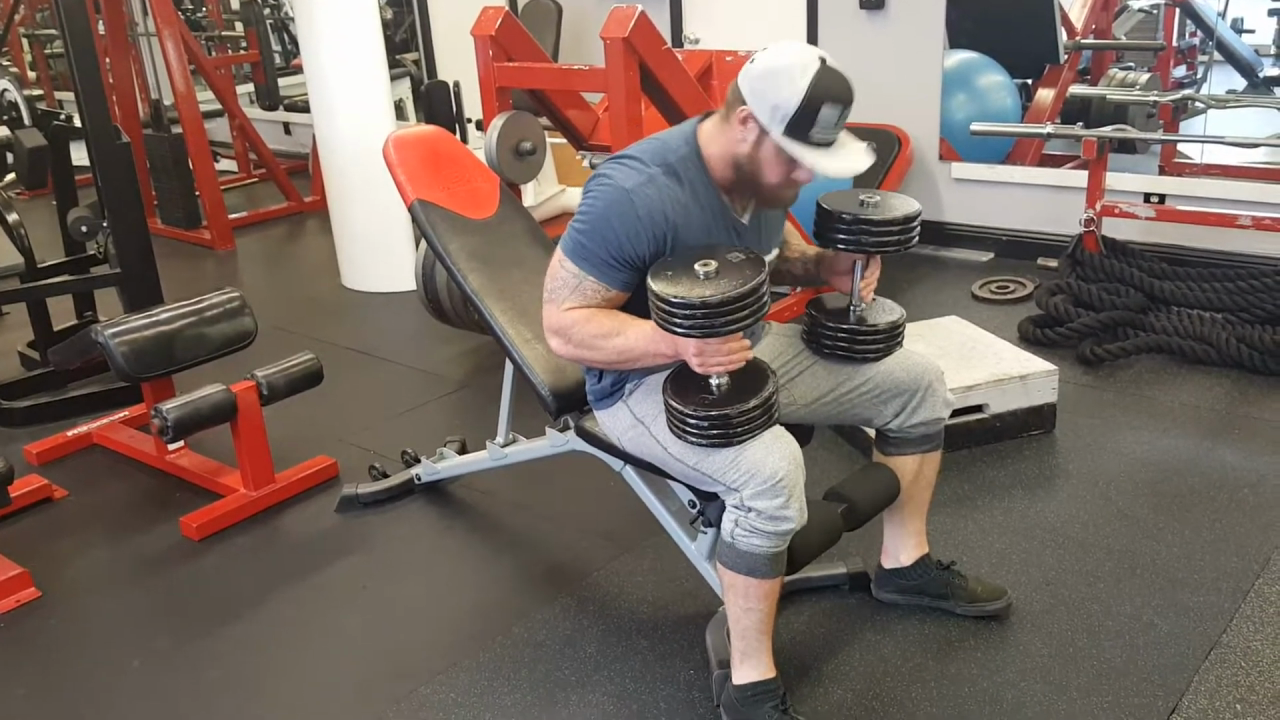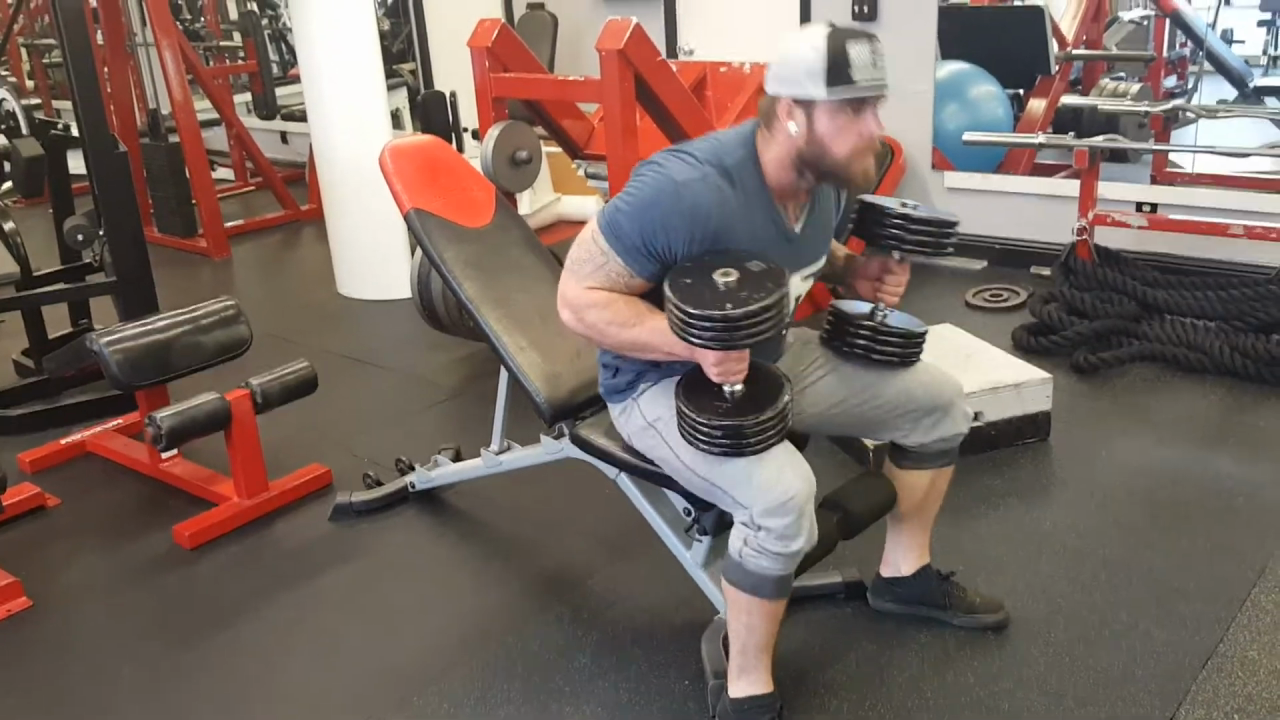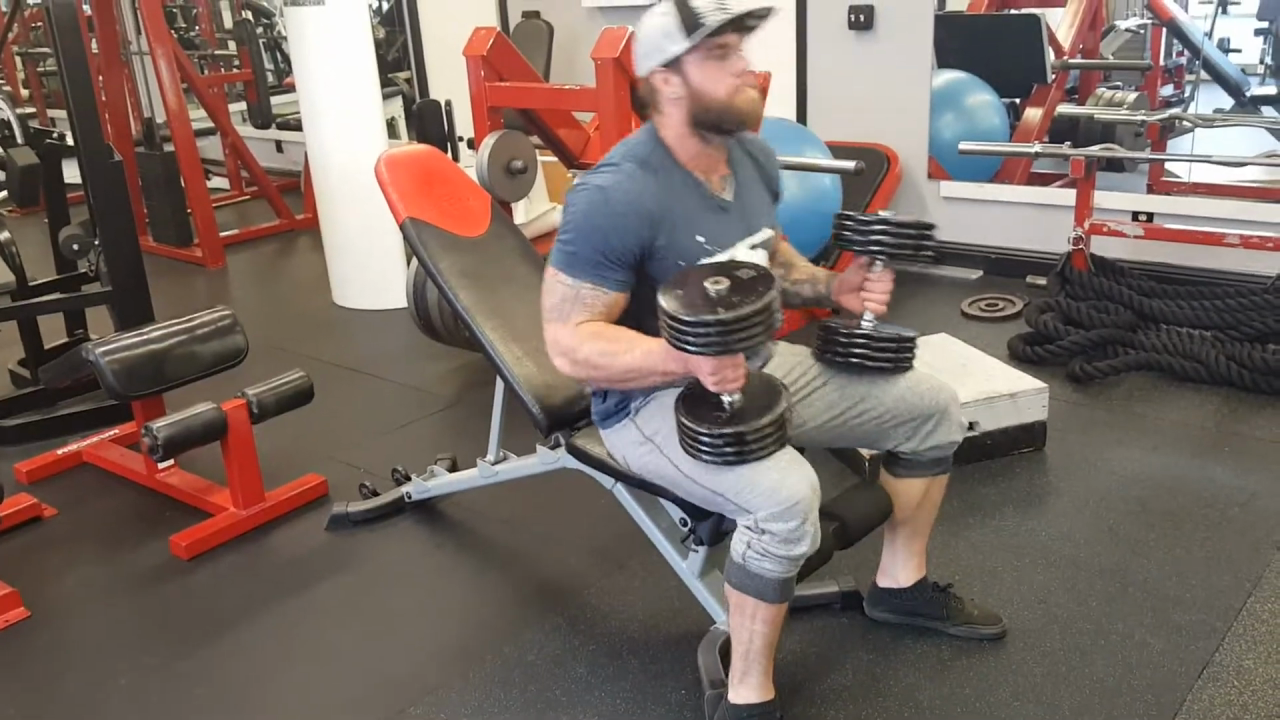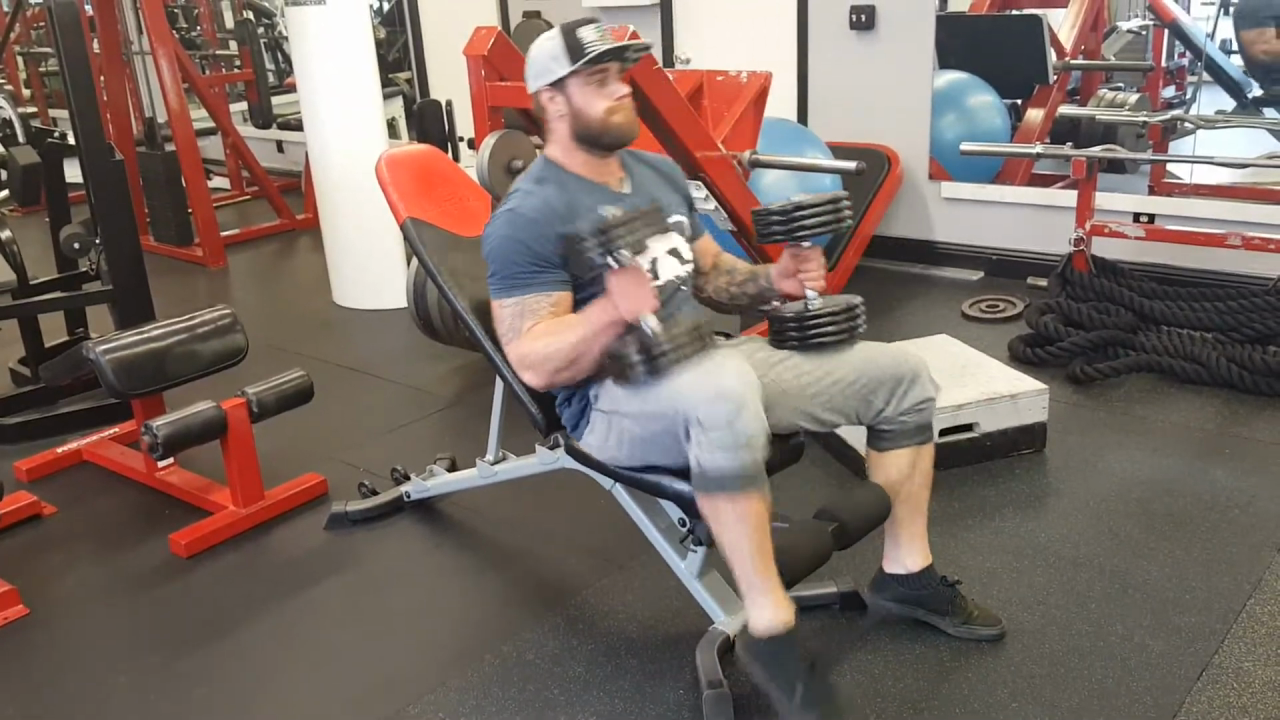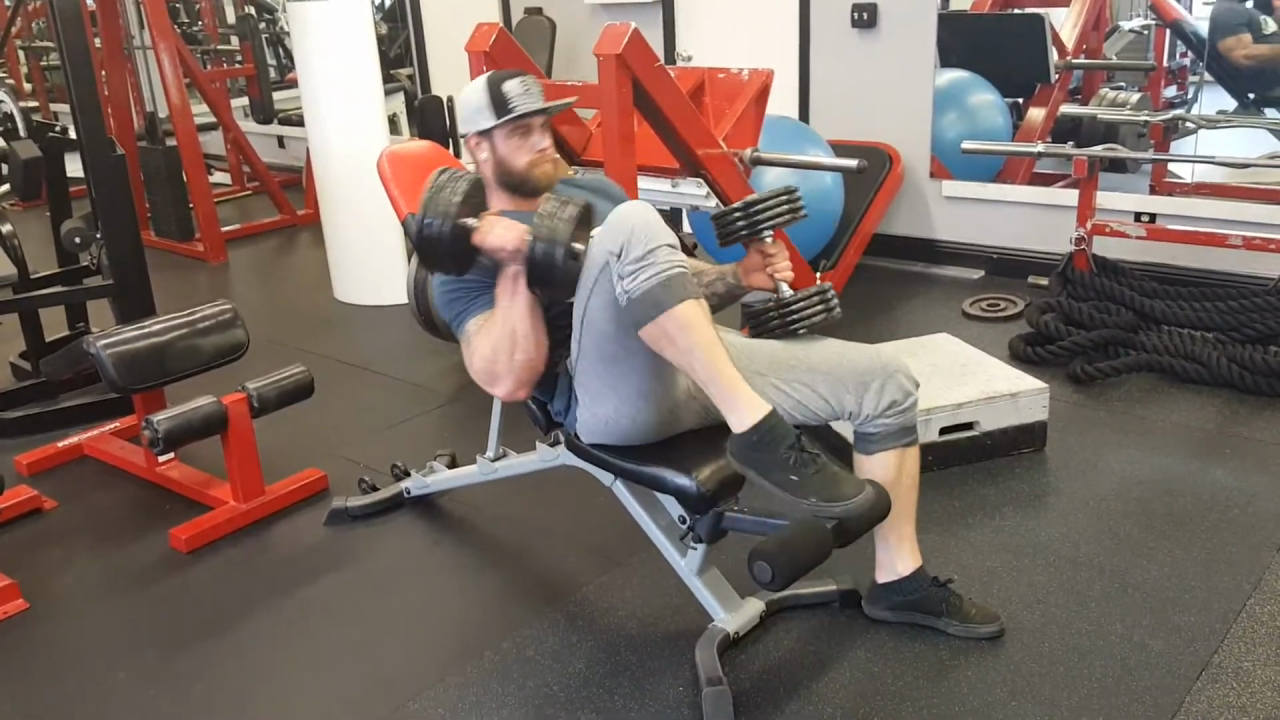
dt=0.4s
person 1, frame 1
left shoulder: (765, 165)
right shoulder: (635, 194)
right elbow: (565, 325)
left wrist: (824, 267)
right wrist: (680, 342)
left hip: (747, 348)
right hip: (648, 379)
left knee: (917, 382)
right knee: (772, 470)
left ankle: (905, 563)
person 1, frame 2
left shoulder: (824, 175)
right shoulder: (687, 189)
right elbow: (580, 298)
left wrist: (851, 272)
right wrist: (694, 345)
left hip: (767, 356)
right hip: (664, 379)
left knee: (940, 401)
right knee: (781, 494)
left ankle: (903, 574)
person 1, frame 3
left shoulder: (752, 156)
right shoulder: (616, 197)
right elbow: (570, 343)
left wrist: (831, 288)
right wrist: (686, 360)
left hip: (756, 365)
right hip: (654, 398)
left knee: (933, 408)
right knee: (785, 496)
left ankle: (901, 584)
person 1, frame 4
left shoulder: (656, 172)
right shoulder: (528, 218)
right elbow: (535, 363)
left wrist: (771, 280)
right wrist: (614, 311)
left hip: (707, 361)
right hip: (615, 401)
left knee: (903, 378)
right knee: (728, 405)
left ankle: (905, 574)
right ankle: (769, 629)
person 1, frame 5
left shoulder: (596, 194)
right shoulder: (471, 257)
left elbow: (672, 279)
right elbow: (509, 381)
left wrist: (738, 278)
right wrist: (513, 268)
left hip: (693, 365)
right hip: (609, 395)
left knee: (885, 382)
right knee: (633, 226)
left ankle: (899, 580)
right ankle: (755, 429)
